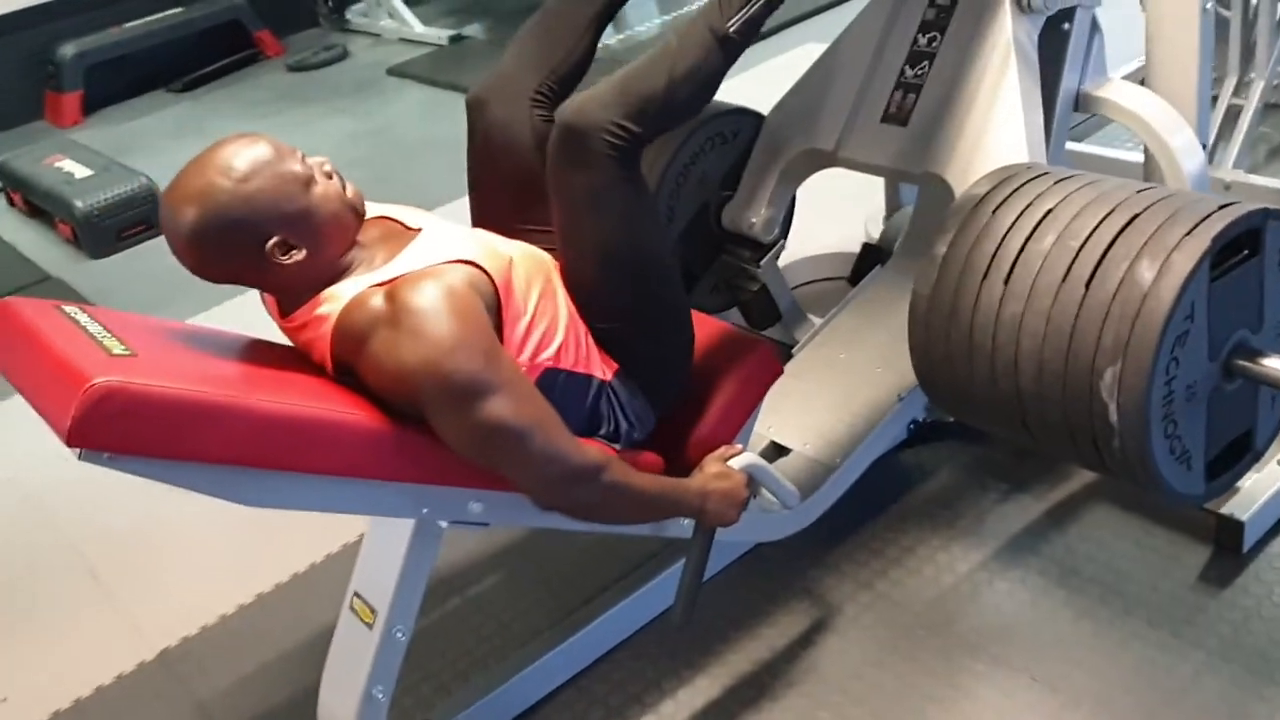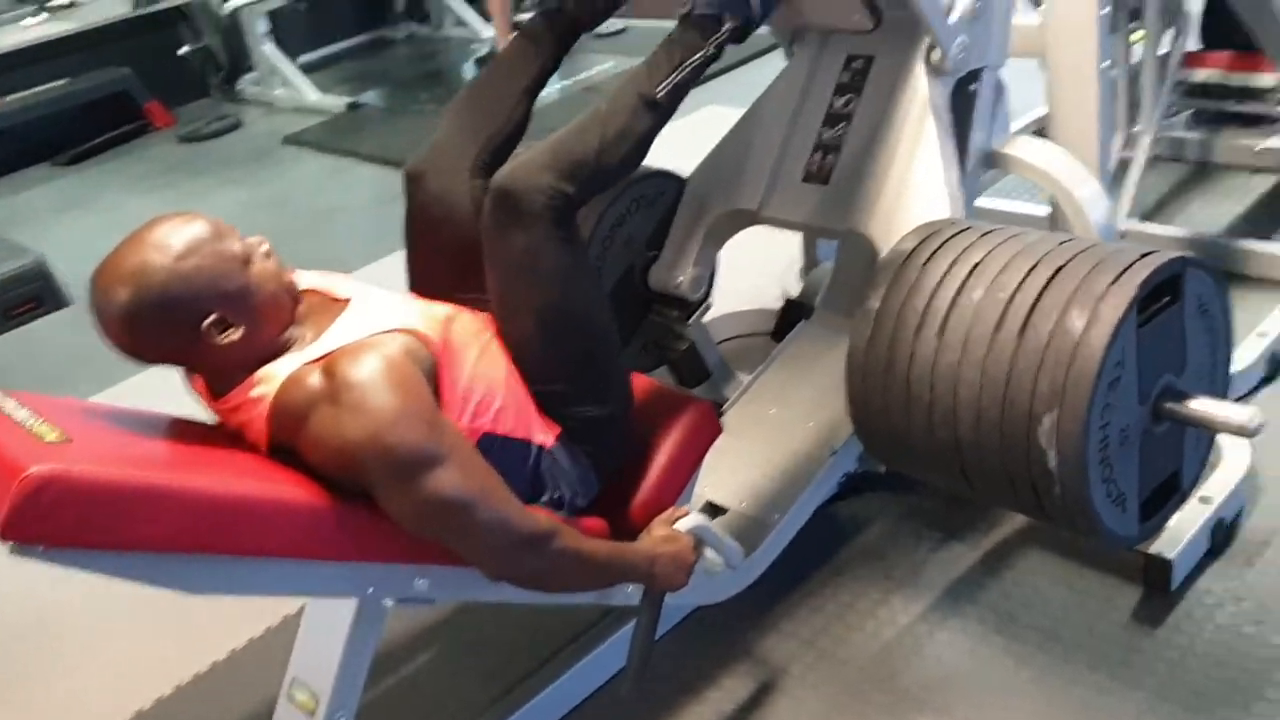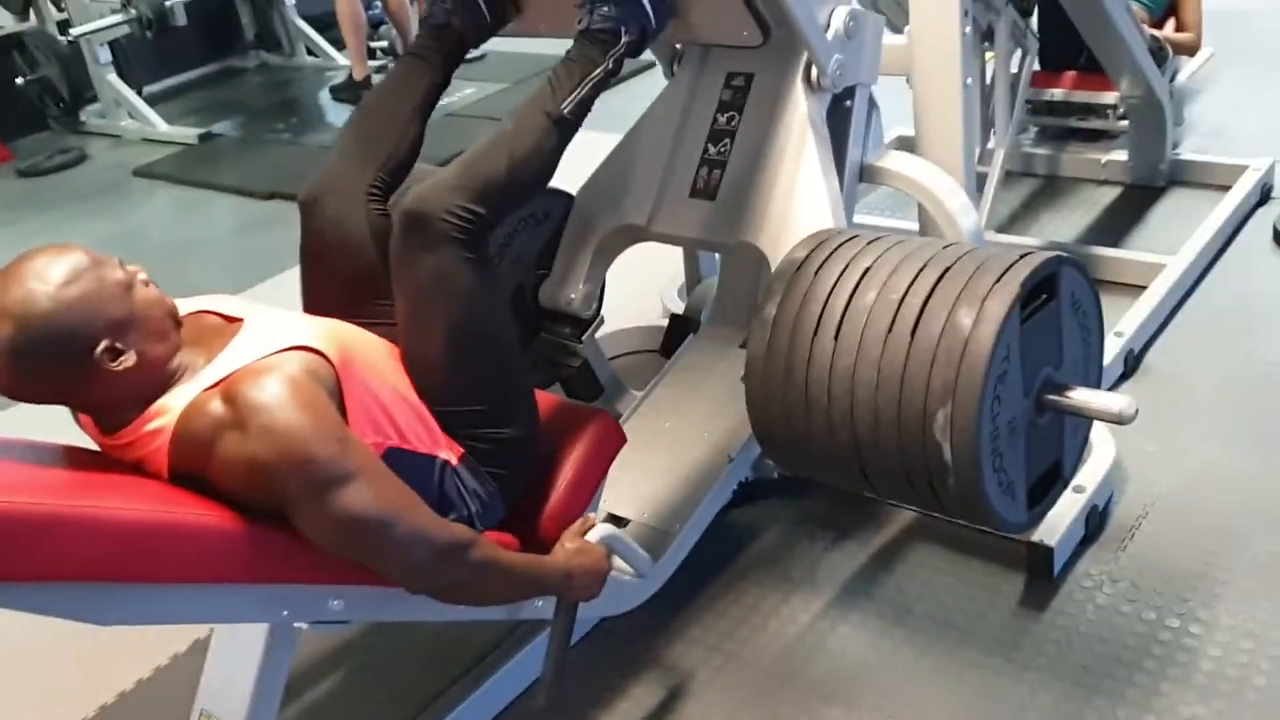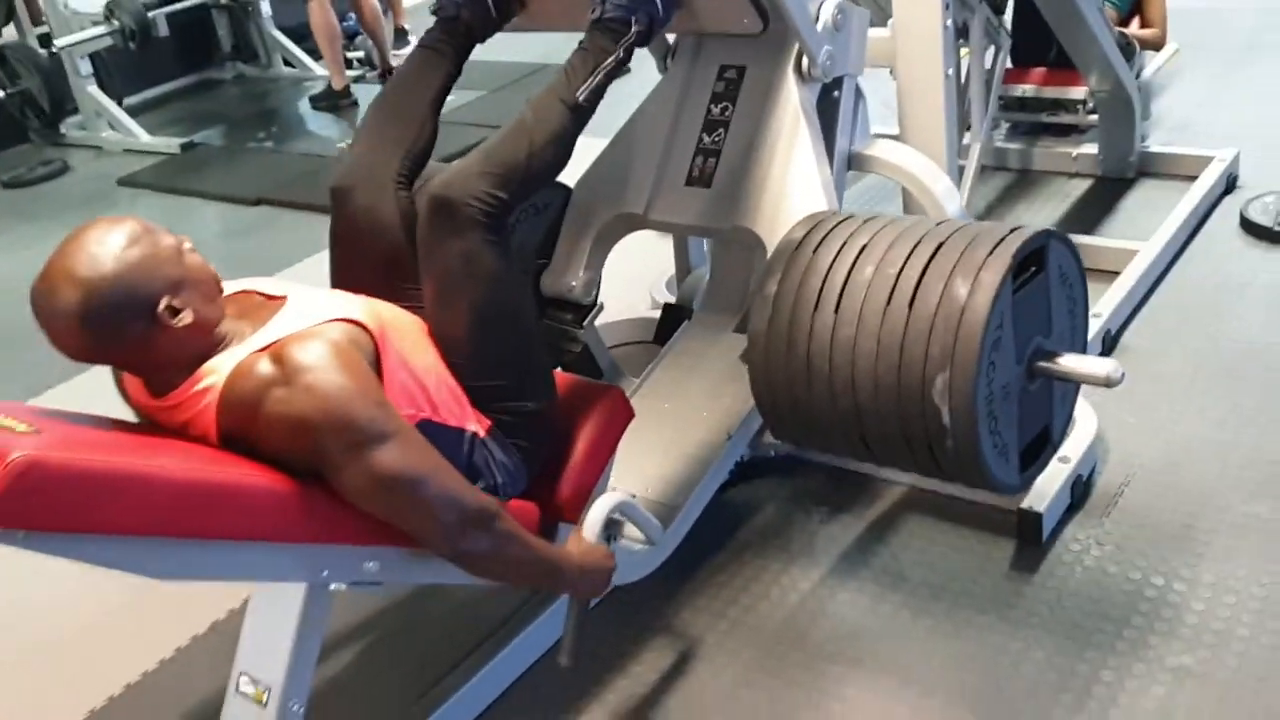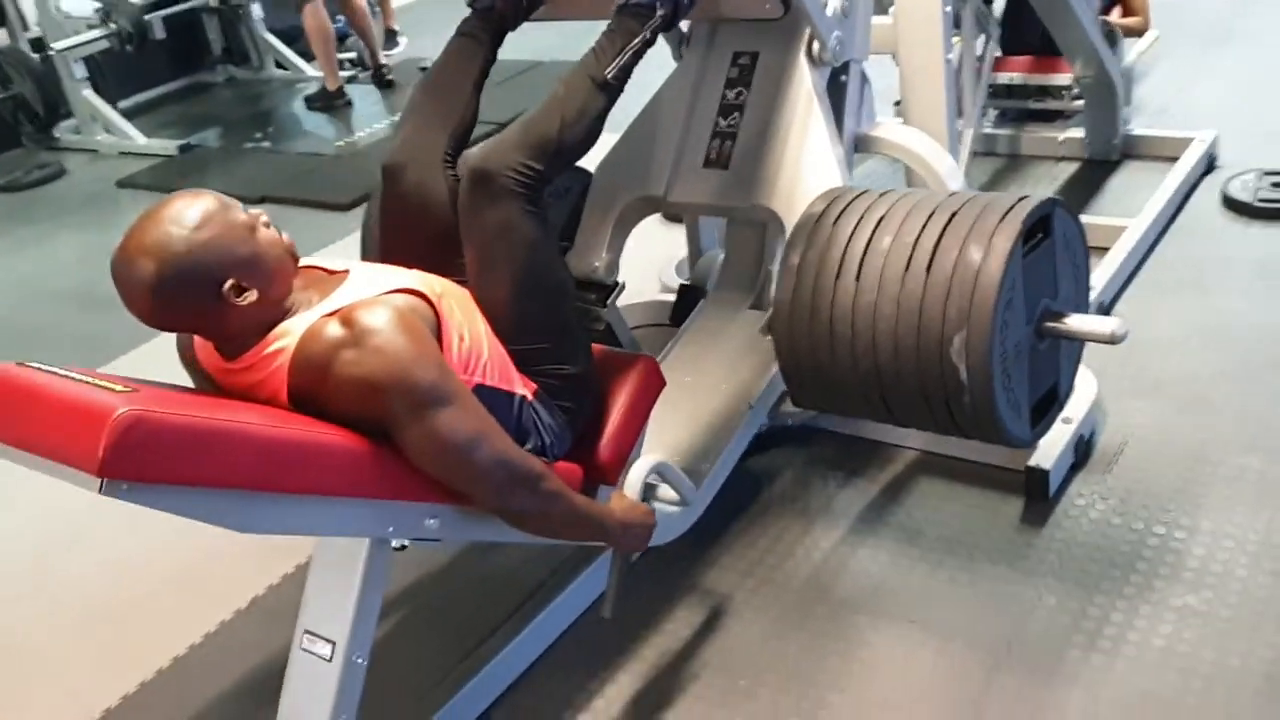
dt=0.4s
person 1, frame 1
left shoulder: (302, 277)
right shoulder: (417, 322)
right elbow: (563, 479)
right wrist: (697, 496)
right hip: (619, 382)
left knee: (506, 100)
right knee: (592, 124)
person 1, frame 2
left shoulder: (222, 358)
right shoulder: (354, 395)
right elbow: (513, 549)
right wrist: (646, 561)
right hip: (560, 446)
left knee: (444, 171)
right knee: (526, 190)
person 1, frame 3
left shoulder: (100, 386)
right shoulder: (258, 414)
right elbow: (432, 563)
right wrist: (559, 571)
right hip: (468, 464)
left knee: (339, 197)
right knee: (436, 213)
person 1, frame 4
left shoulder: (139, 366)
right shoulder: (299, 377)
right elbow: (460, 530)
right wrist: (569, 570)
right hip: (489, 437)
left knee: (364, 185)
right knee: (459, 200)
person 1, frame 5
left shoulder: (198, 341)
right shoulder: (364, 343)
right elbow: (509, 491)
right wrist: (611, 524)
right hip: (534, 404)
left knee: (415, 164)
right knee: (496, 174)
